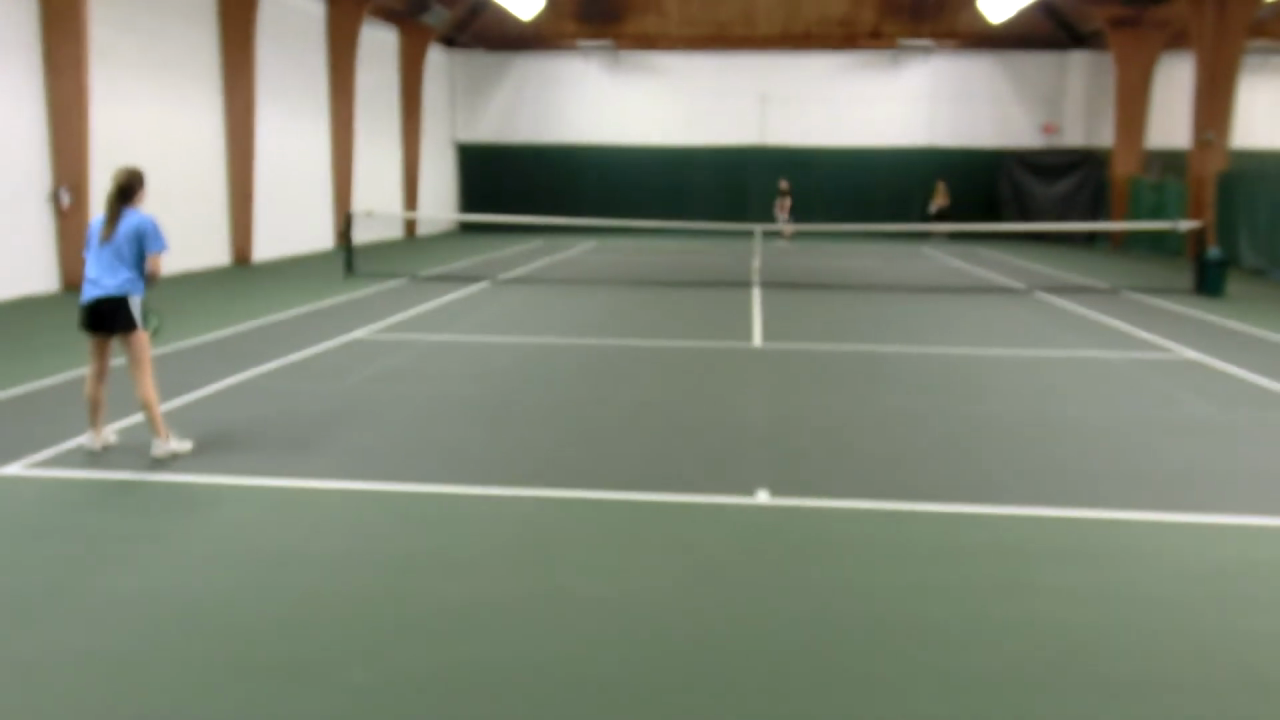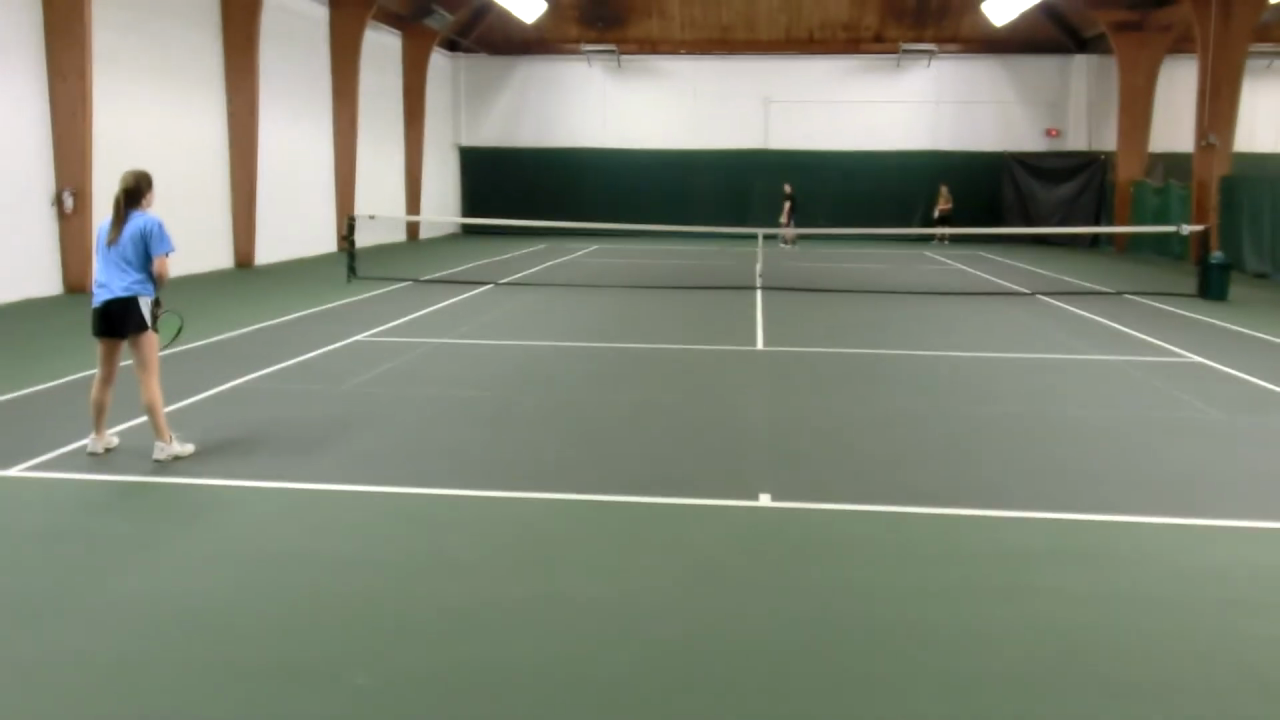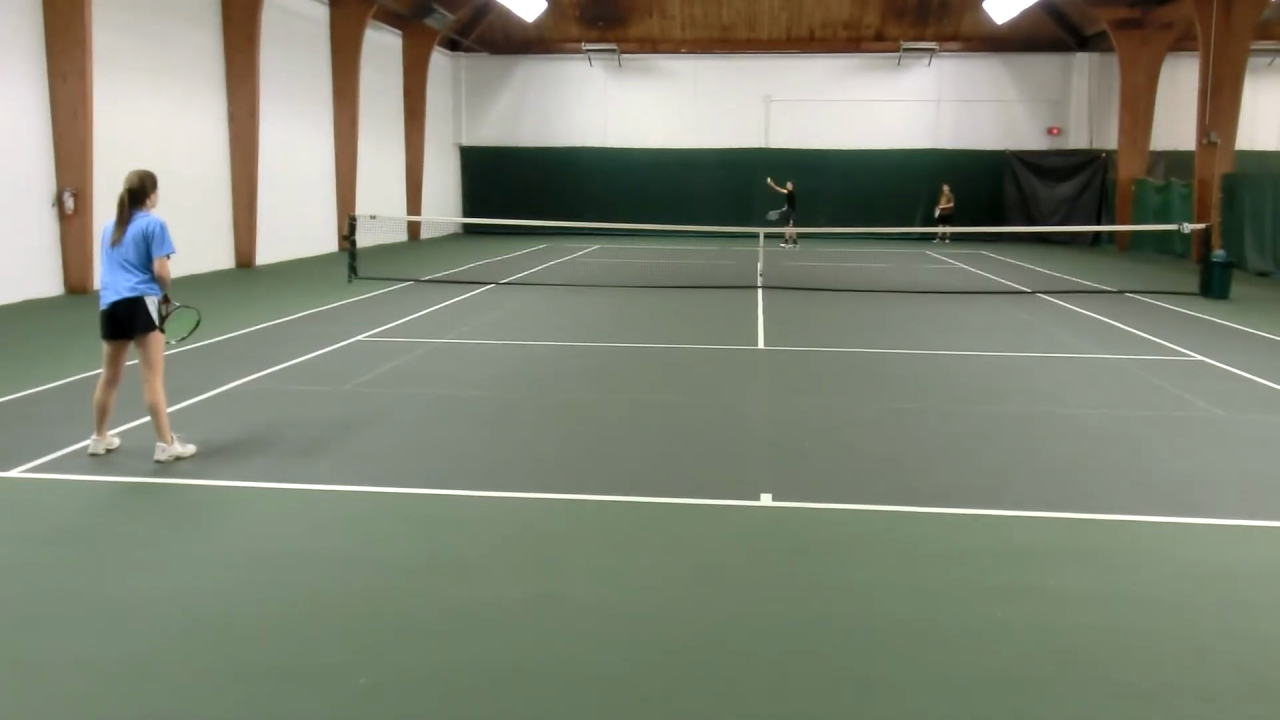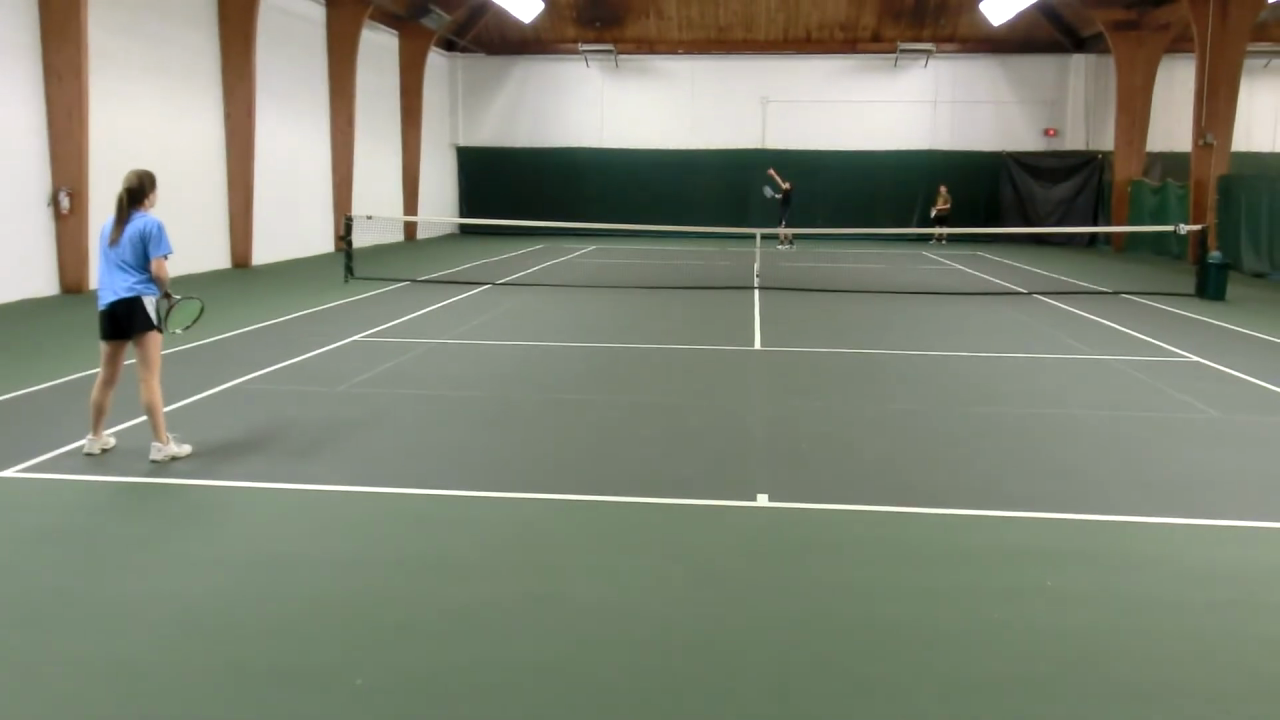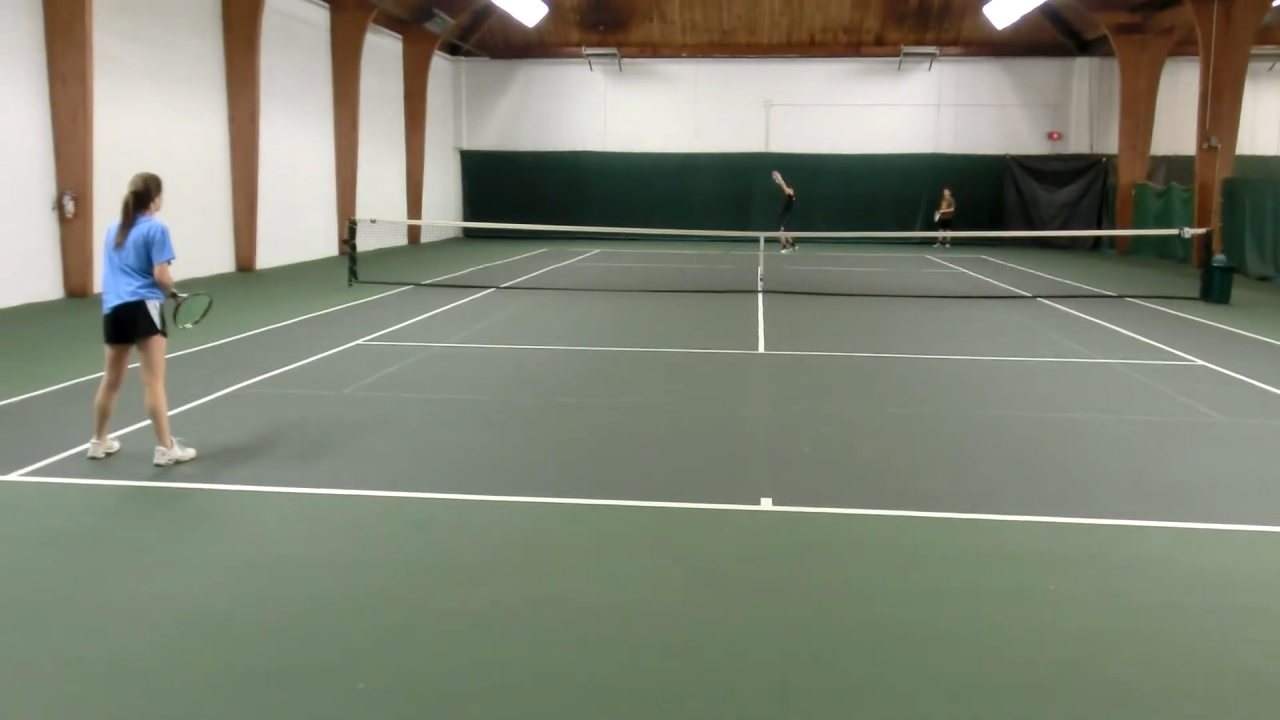
dt=0.2s
person 1, frame 1
left shoulder: (97, 222)
right shoulder: (143, 222)
left elbow: (90, 260)
right elbow: (153, 268)
right wrist: (142, 282)
left hip: (91, 300)
right hip: (122, 300)
left knee: (97, 370)
right knee: (142, 373)
left ankle: (96, 434)
right ankle: (161, 439)
person 1, frame 2
left shoulder: (105, 226)
right shoulder: (150, 223)
right elbow: (160, 270)
right wrist: (157, 290)
left hip: (102, 303)
right hip: (132, 302)
left knee: (105, 375)
right knee: (148, 376)
left ankle: (98, 437)
right ankle: (164, 443)
person 1, frame 3
left shoulder: (110, 227)
right shoulder: (153, 224)
right elbow: (160, 271)
right wrist: (164, 291)
left hip: (109, 305)
right hip: (139, 303)
left knee: (109, 376)
right knee: (153, 377)
left ankle: (99, 438)
right ankle: (166, 444)
person 1, frame 4
left shoulder: (108, 226)
right shoulder: (150, 224)
right elbow: (158, 271)
right wrist: (164, 289)
left hip: (108, 305)
right hip: (138, 303)
left knee: (107, 376)
right knee: (150, 377)
left ankle: (95, 437)
right ankle: (161, 443)
person 1, frame 5
left shoulder: (114, 229)
right shoulder: (155, 229)
right elbow: (161, 276)
right wrist: (170, 292)
left hip: (113, 309)
right hip: (142, 307)
left knee: (111, 379)
right knee: (153, 381)
left ankle: (99, 441)
right ankle: (165, 447)
